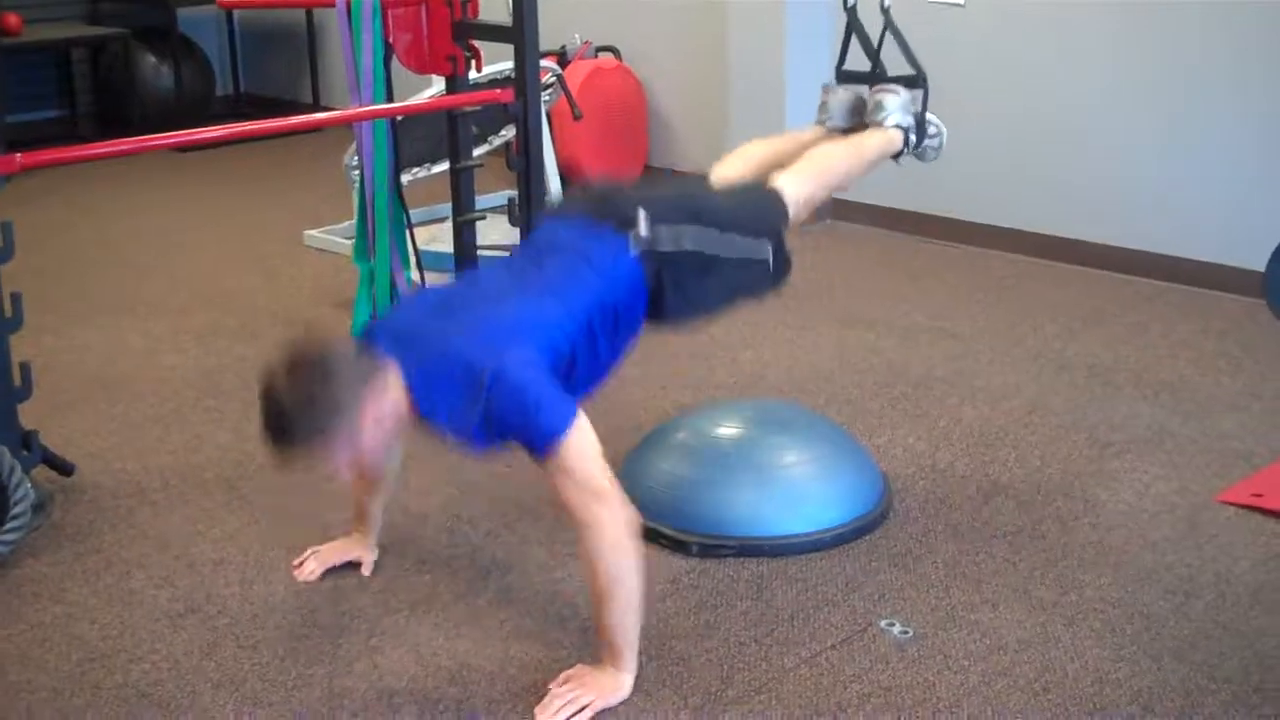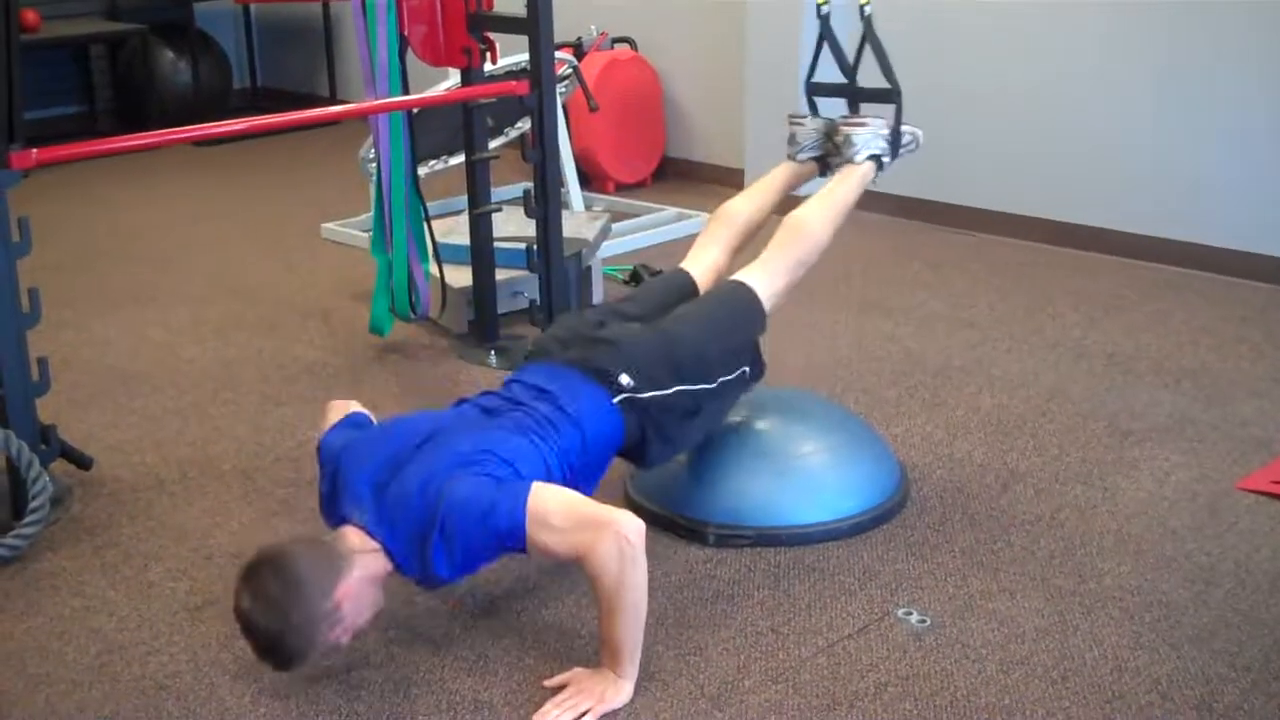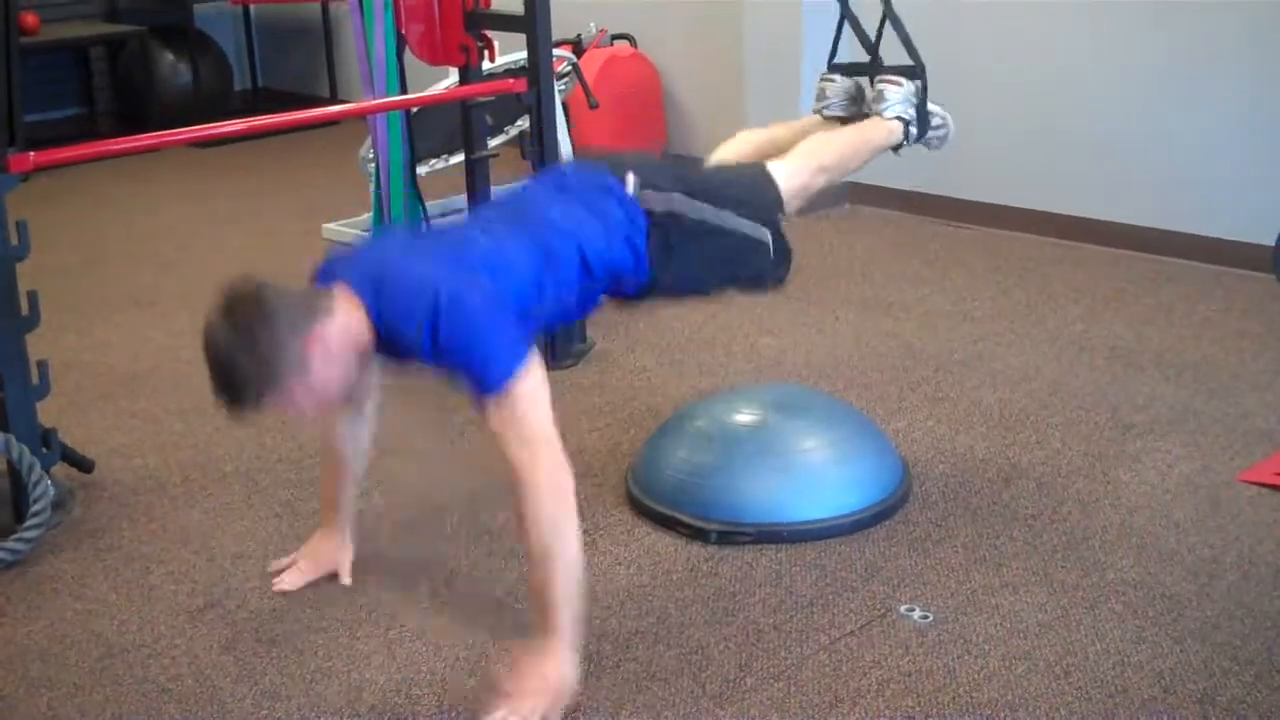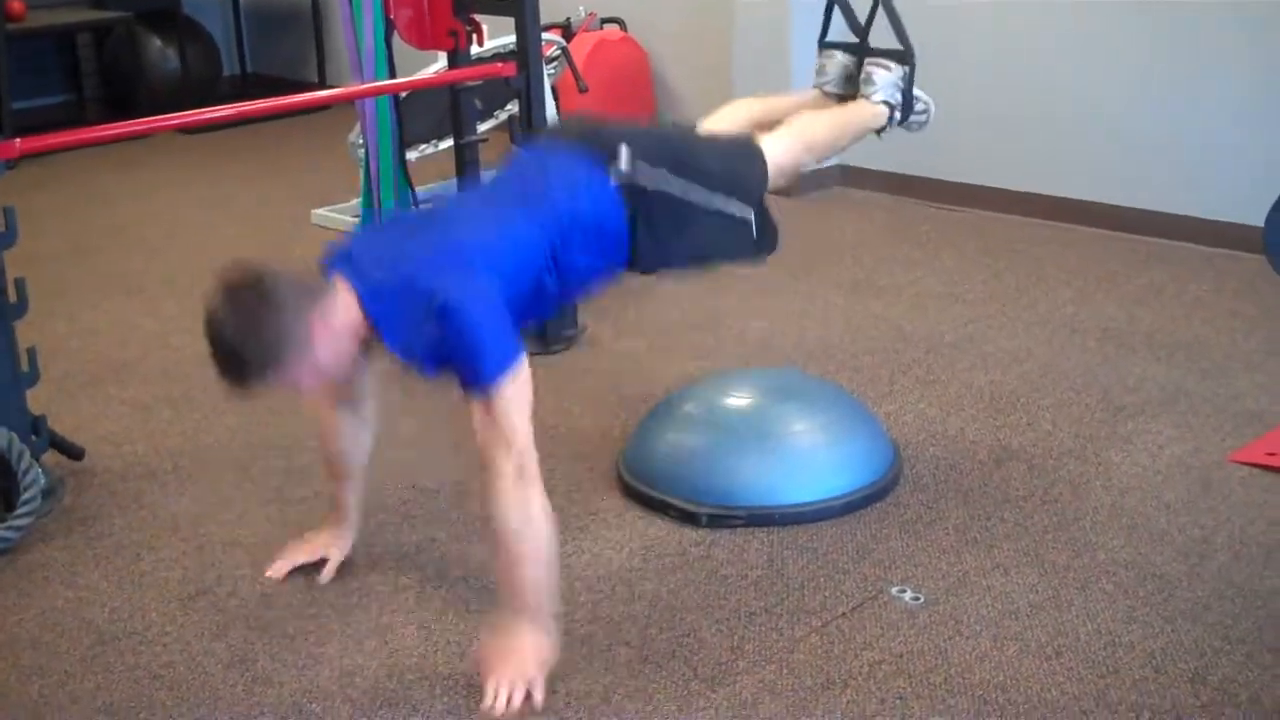
dt=0.7s
person 1, frame 1
left shoulder: (496, 382)
right shoulder: (378, 351)
left elbow: (610, 521)
right elbow: (367, 437)
right wrist: (361, 532)
left hip: (639, 256)
right hip: (584, 229)
left knee: (773, 205)
right knee: (722, 188)
left ankle: (890, 125)
right ankle: (835, 121)
person 1, frame 2
left shoulder: (452, 519)
right shoulder: (344, 473)
left elbow: (619, 536)
right elbow: (340, 406)
left hip: (624, 396)
right hip: (563, 362)
left knee: (763, 280)
right knee: (699, 268)
left ankle: (862, 155)
right ankle: (808, 152)
person 1, frame 3
left shoulder: (451, 311)
right shoulder: (335, 295)
left elbow: (545, 483)
right elbow: (352, 409)
left wrist: (558, 651)
right wrist: (335, 531)
left hip: (634, 223)
right hip: (570, 199)
left knee: (780, 187)
right knee: (722, 166)
left ankle: (893, 114)
right ankle: (829, 109)
person 1, frame 4
left shoulder: (449, 304)
right shoulder: (337, 288)
left elbow: (513, 474)
right elbow: (345, 401)
left wrist: (532, 629)
right wrist: (341, 523)
left hip: (622, 195)
right hip: (563, 162)
left knee: (760, 167)
right knee: (711, 142)
left ankle: (876, 99)
right ankle: (828, 87)
